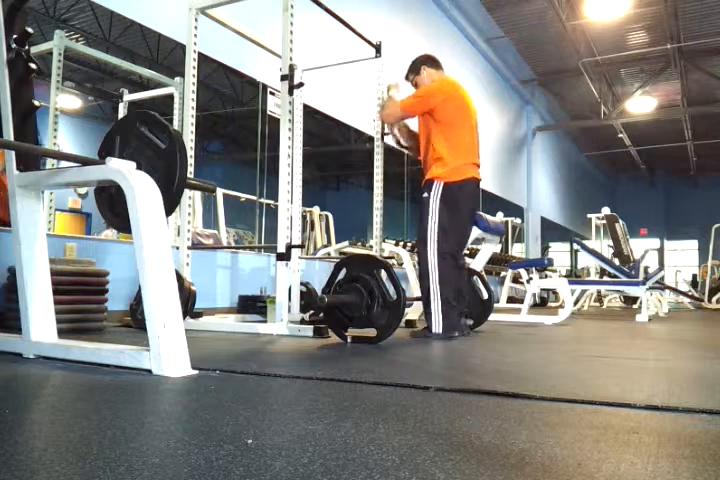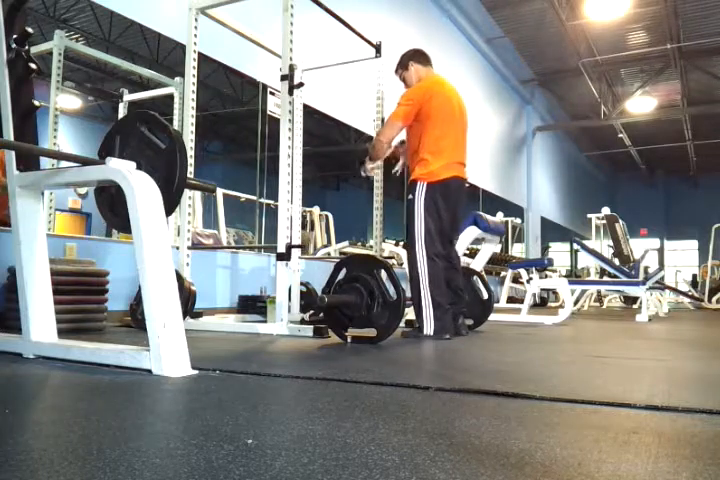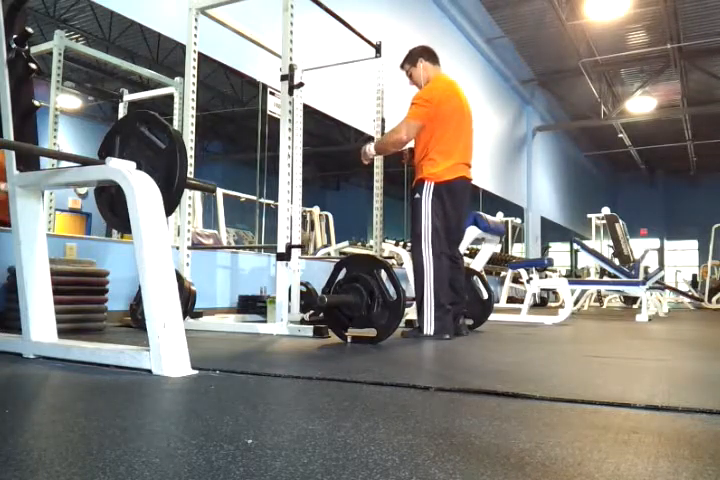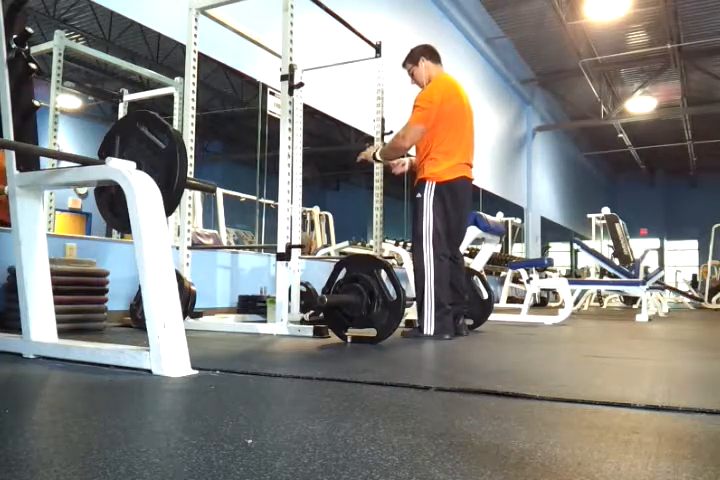
dt=1s
person 1, frame 1
left shoulder: (435, 90)
right shoulder: (459, 95)
left elbow: (387, 116)
left wrist: (391, 96)
right wrist: (402, 131)
left hip: (446, 181)
right hip: (466, 180)
left knee: (434, 250)
right knee: (451, 252)
left ankle: (441, 323)
right ankle: (454, 319)
person 1, frame 2
left shoulder: (419, 92)
right shoulder: (452, 93)
left elbow: (384, 137)
left wrist: (372, 161)
right wrist: (403, 149)
left hip: (431, 180)
right hip: (454, 178)
left knee: (425, 251)
right knee: (445, 250)
left ankle: (434, 324)
right ankle: (454, 318)
person 1, frame 3
left shoulder: (432, 92)
right shoulder: (456, 92)
left elbow: (401, 136)
left wrist: (371, 149)
right wrist: (417, 153)
left hip: (437, 181)
right hip: (457, 179)
left knee: (429, 250)
right knee: (448, 250)
left ankle: (433, 324)
right ankle: (454, 319)
person 1, frame 4
left shoulder: (433, 92)
right shoulder: (457, 91)
left elbow: (406, 139)
left wrist: (378, 154)
right wrist: (411, 162)
left hip: (438, 182)
right hip: (459, 180)
left knee: (430, 252)
right knee: (448, 251)
left ankle: (434, 324)
right ankle: (454, 319)
